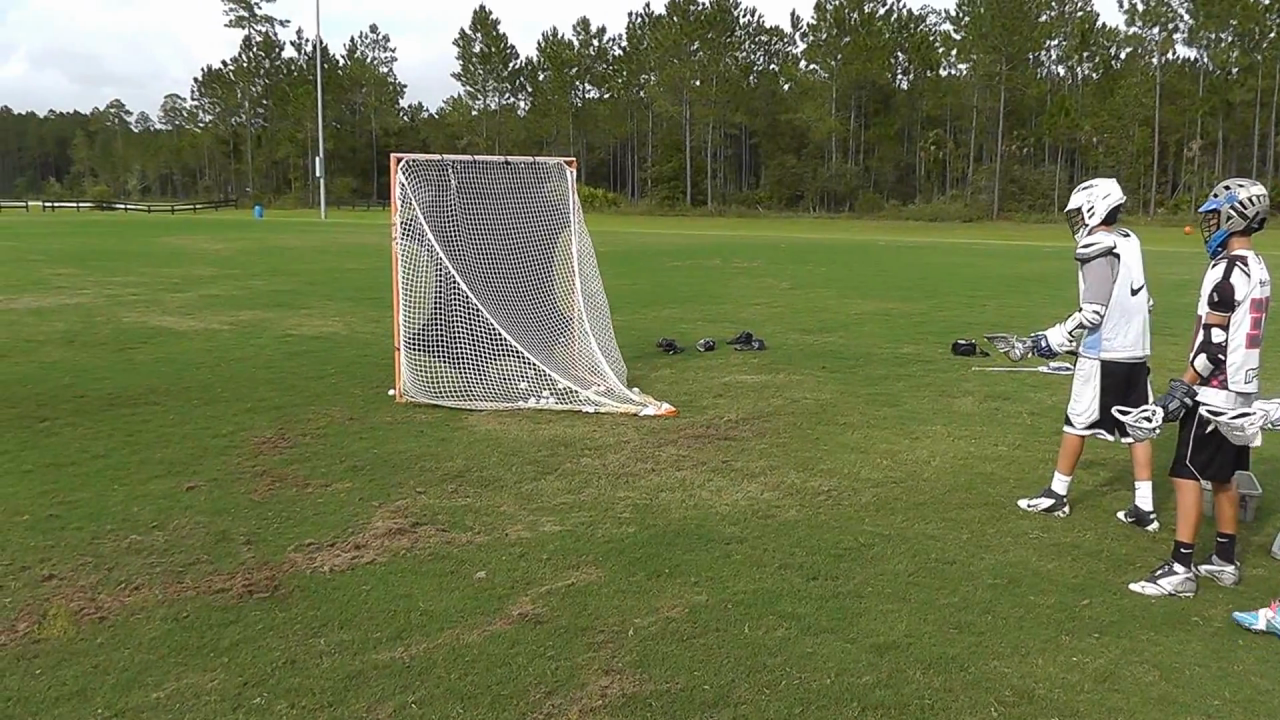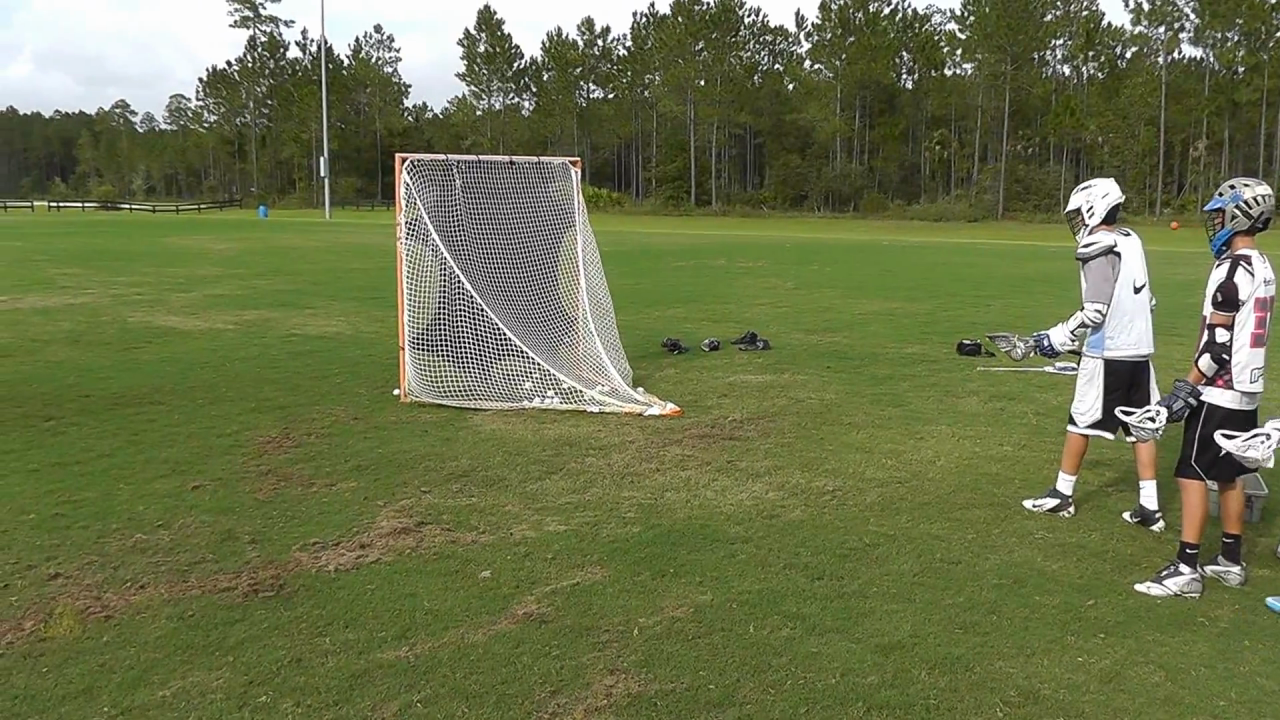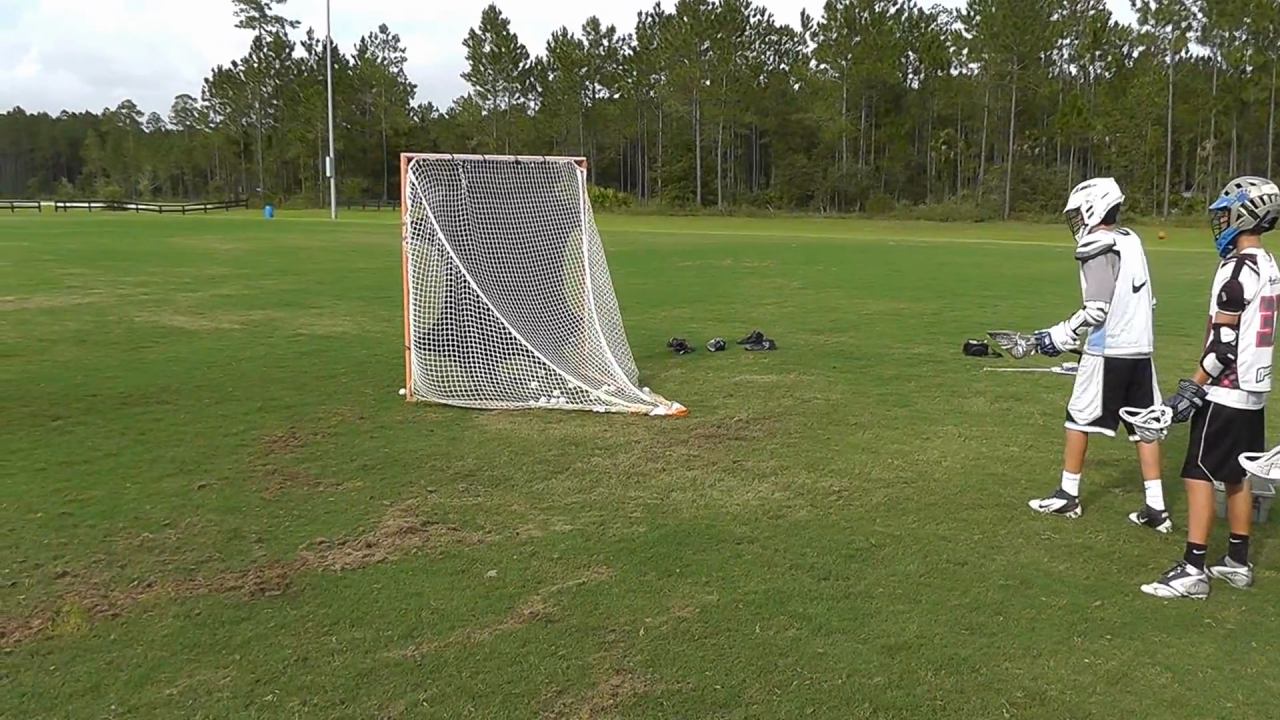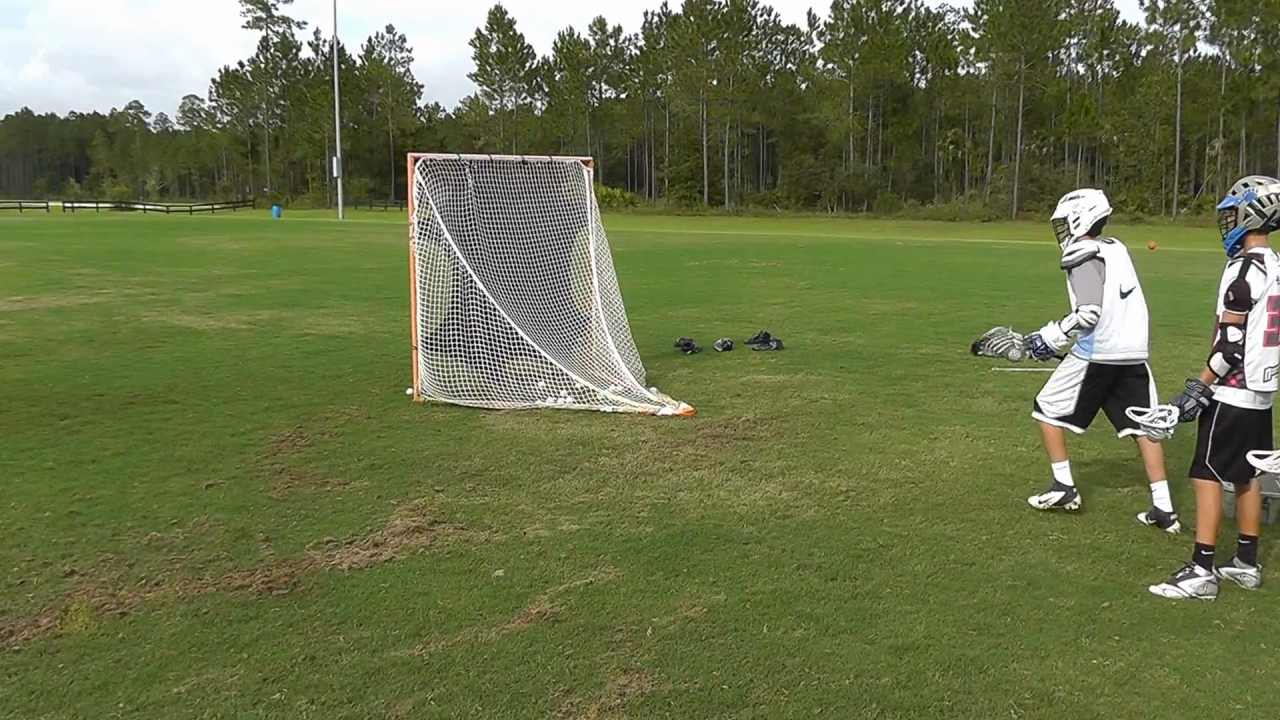
dt=0.2s
person 1, frame 1
left shoulder: (1227, 270)
right shoulder: (1258, 268)
left elbow: (1213, 344)
left wrist: (1181, 388)
left hip: (1214, 393)
right hip: (1241, 391)
left knee: (1187, 475)
right knee: (1223, 476)
left ankle: (1180, 568)
right ankle: (1224, 560)
person 1, frame 2
left shoulder: (1231, 270)
left elbow: (1217, 343)
left wrist: (1185, 388)
left hip: (1219, 393)
right hip: (1246, 392)
left knee: (1192, 475)
right knee: (1229, 476)
left ankle: (1186, 568)
right ankle: (1230, 560)
person 1, frame 3
left shoulder: (1237, 269)
left elbow: (1223, 343)
left wrist: (1192, 388)
left hip: (1226, 393)
left knee: (1199, 476)
right knee: (1237, 476)
left ankle: (1193, 569)
right ankle: (1237, 561)
person 1, frame 4
left shoulder: (1244, 269)
left elbow: (1230, 343)
left wrist: (1198, 388)
left hip: (1233, 394)
left knee: (1207, 476)
right knee: (1245, 476)
left ankle: (1202, 570)
right ankle: (1246, 562)
person 2, frame 1
left shoulder: (1098, 250)
right shoulder: (1129, 242)
left elbow: (1092, 312)
right elbow: (1143, 301)
left wrist: (1056, 338)
left hip: (1103, 353)
right hip: (1135, 350)
left knee: (1077, 422)
left ankle: (1056, 495)
right ankle: (1144, 508)
person 2, frame 2
left shoulder: (1099, 249)
right shoulder: (1131, 241)
left elbow: (1094, 311)
right elbow: (1146, 300)
left wrist: (1058, 338)
left hip: (1106, 352)
right hip: (1138, 349)
left knee: (1081, 422)
left ankle: (1061, 495)
right ankle: (1149, 508)
person 2, frame 3
left shoulder: (1099, 248)
right shoulder: (1130, 240)
left elbow: (1096, 309)
right elbow: (1146, 299)
left wrist: (1060, 335)
left hip: (1108, 350)
right hip: (1139, 348)
left knee: (1079, 420)
left ankle: (1068, 496)
right ankle: (1156, 507)
person 2, frame 4
left shoulder: (1083, 256)
right shoulder: (1115, 249)
left elbow: (1087, 314)
left wrist: (1049, 337)
left hip: (1098, 353)
right hip: (1132, 352)
left knee: (1047, 411)
right knee: (1142, 428)
left ankle: (1063, 487)
right ankle: (1164, 509)
